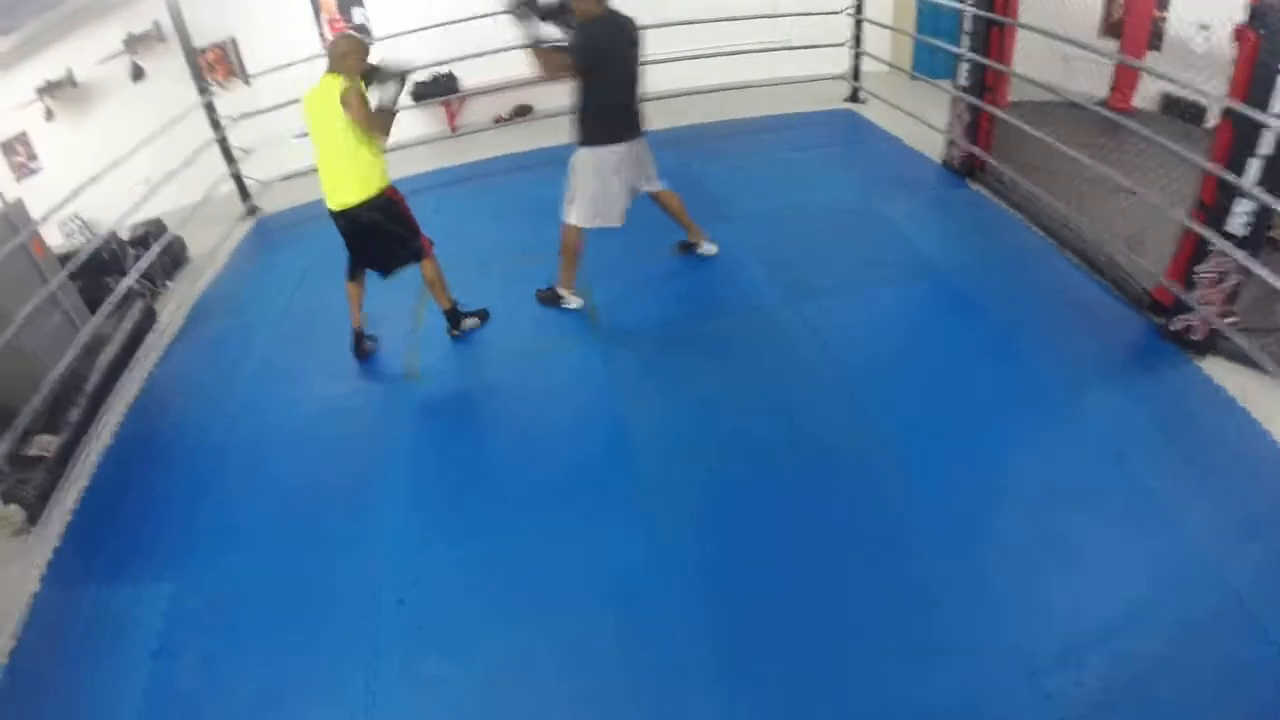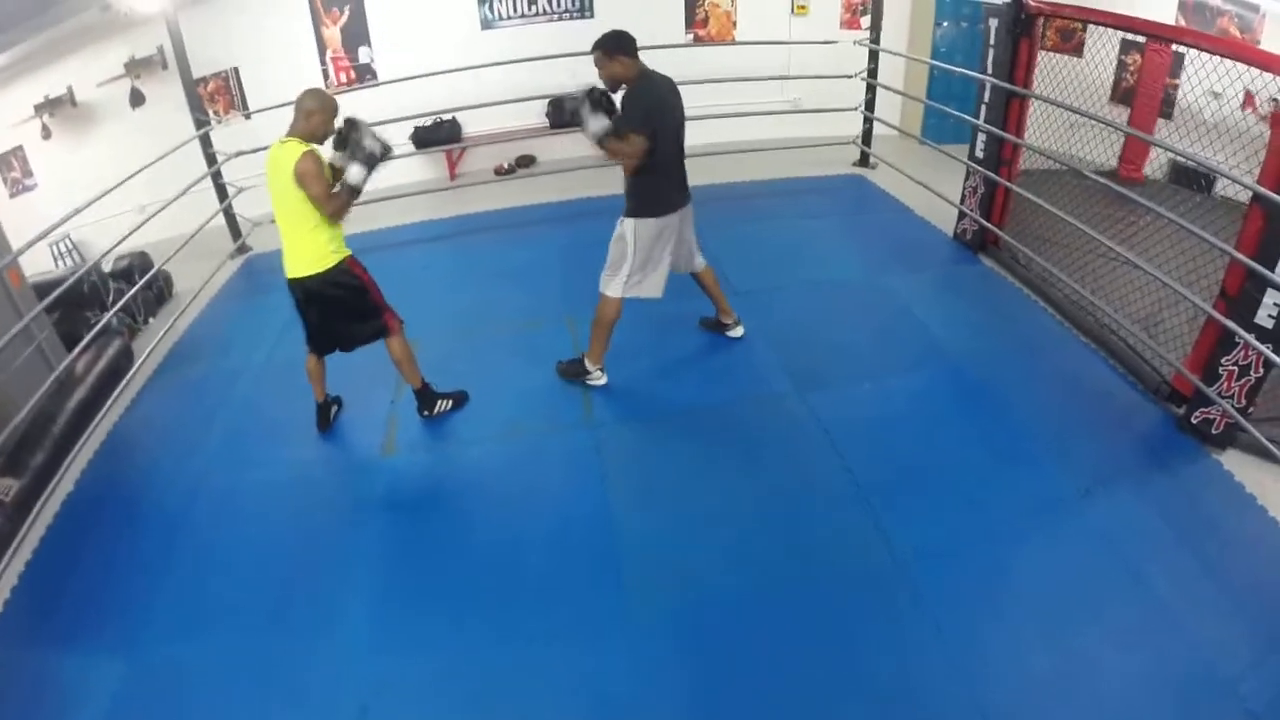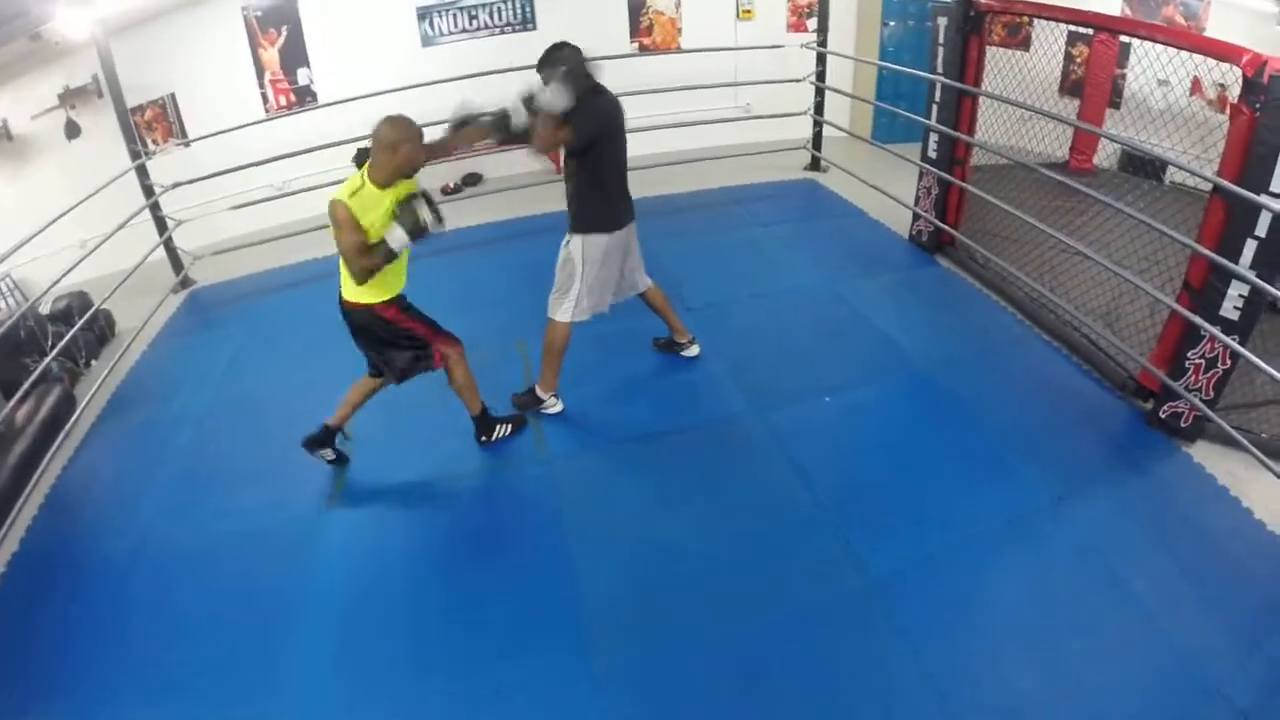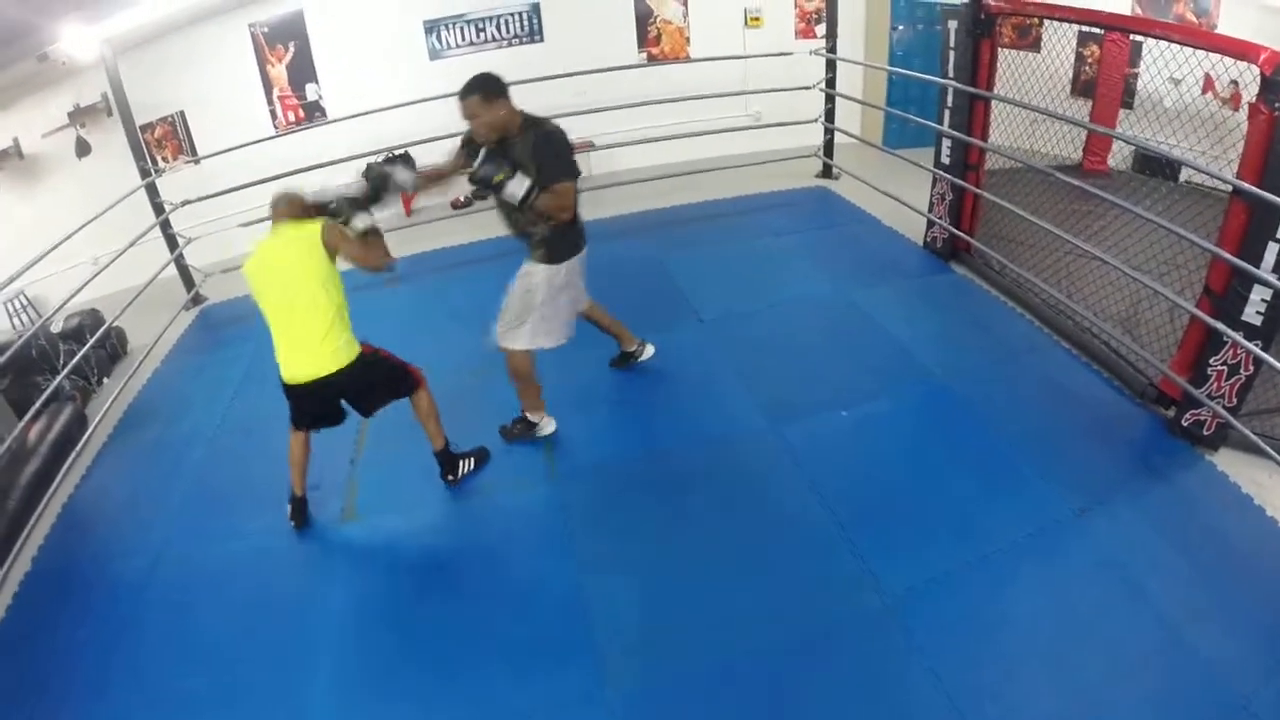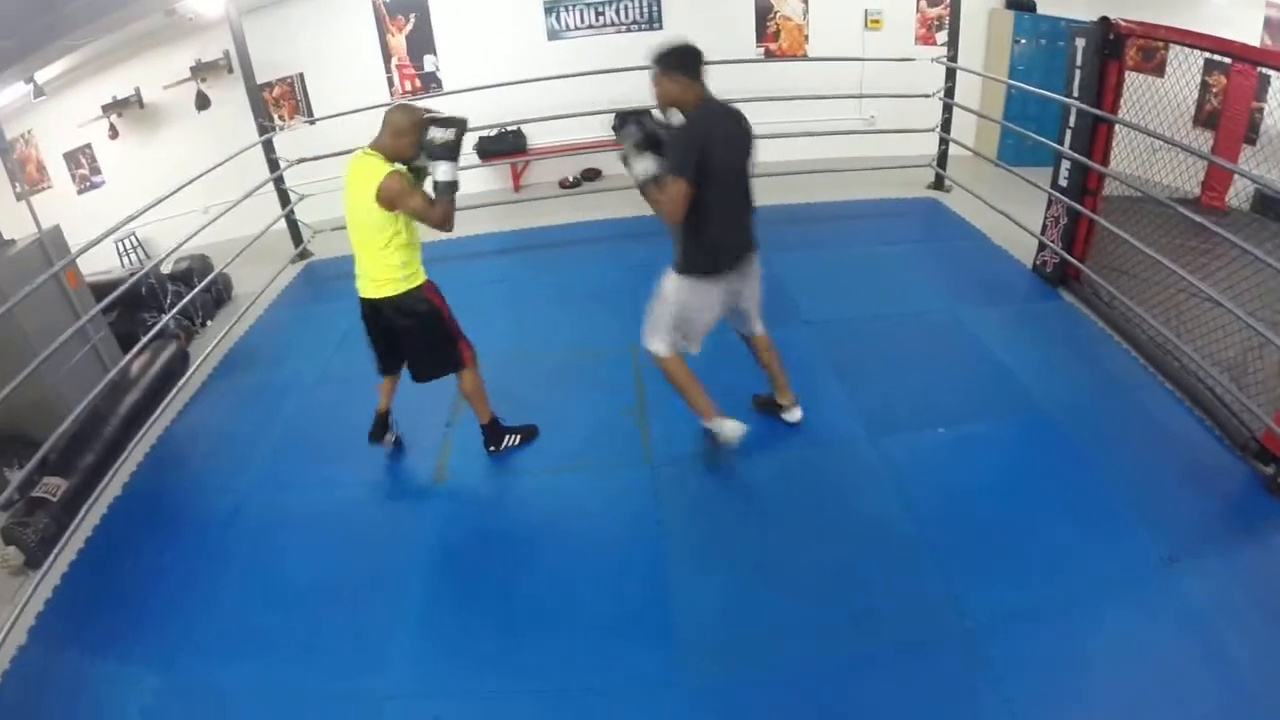
dt=1s
person 1, frame 1
left shoulder: (594, 32)
left elbow: (554, 69)
left wrist: (532, 27)
right wrist: (572, 25)
left hip: (600, 141)
right hip: (629, 132)
left knee: (575, 215)
right knee: (654, 186)
left ankle: (565, 290)
right ankle: (699, 239)
person 1, frame 2
left shoulder: (639, 95)
right shoulder: (663, 84)
left elbow: (632, 157)
left wrist: (597, 125)
right wrist: (609, 118)
left hip: (648, 209)
right hip: (676, 198)
left knee: (613, 284)
right knee: (693, 261)
left ankle: (592, 366)
right ankle: (728, 320)
person 1, frame 3
left shoulder: (595, 107)
right shoulder: (592, 99)
left elbow: (544, 141)
right elbow: (534, 120)
left wrist: (558, 90)
right wrist: (481, 119)
left hip: (593, 227)
right hip: (618, 217)
left knee: (562, 308)
right knee: (638, 281)
left ankle: (545, 394)
right ankle: (684, 339)
person 1, frame 4
left shoulder: (547, 138)
right shoulder: (485, 139)
left elbow: (563, 210)
right elbow: (448, 170)
left wrist: (511, 185)
left hip: (554, 253)
right hip: (546, 247)
left knee: (512, 337)
right knee: (574, 304)
left ankle: (536, 417)
right ankle: (633, 346)
person 1, frame 5
left shoulder: (690, 133)
right shoulder: (734, 119)
left elbow: (673, 210)
left wrist: (642, 165)
right wrist: (666, 147)
left hip: (701, 267)
right hip: (743, 253)
left knee: (661, 345)
right knee: (752, 327)
left ankle: (717, 423)
right ankle: (786, 401)
person 2, frame 1
left shoulder: (310, 98)
right shoulder: (347, 89)
right elbow: (378, 131)
left wrist: (366, 98)
right wrist: (388, 94)
left hip: (338, 204)
right hip: (371, 194)
left knee: (356, 269)
right knee: (422, 251)
left ankle: (359, 340)
right ankle: (455, 319)
person 2, frame 2
left shoulder: (276, 153)
right shoulder: (306, 159)
right elbow: (333, 213)
left wrist: (341, 160)
right wrist: (358, 167)
left hip: (297, 273)
right hip: (329, 267)
left knee: (315, 343)
right knee: (391, 327)
left ankle: (323, 409)
right ankle: (427, 400)
person 2, frame 3
left shoulder: (395, 174)
right shoulder: (344, 204)
left elbow: (442, 147)
right elbow: (360, 271)
right wrist: (399, 235)
left hip: (382, 297)
right hip: (367, 304)
left knee: (382, 373)
right knee: (450, 350)
left ankle: (324, 435)
right ankle: (485, 426)
person 2, frame 4
left shoulder: (253, 264)
right shoulder: (320, 231)
right elbow: (380, 262)
right wrist: (363, 224)
left hip: (294, 375)
right hip: (342, 361)
left knee: (301, 427)
right knee: (415, 382)
left ankle: (297, 504)
right ankle: (449, 463)
person 2, frame 5
left shoulder: (358, 162)
right shoulder: (389, 181)
right elbow: (443, 221)
left wrist: (421, 167)
right wrist: (445, 167)
left hip: (371, 294)
right hip: (405, 292)
left knee: (392, 364)
right knee: (463, 358)
left ankle: (383, 419)
right ankle: (493, 434)
